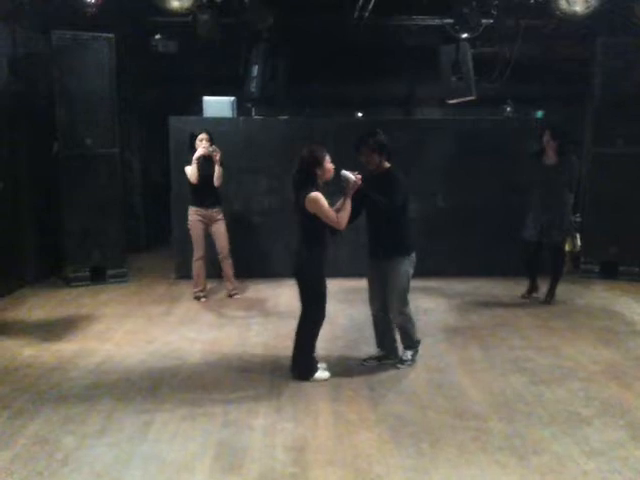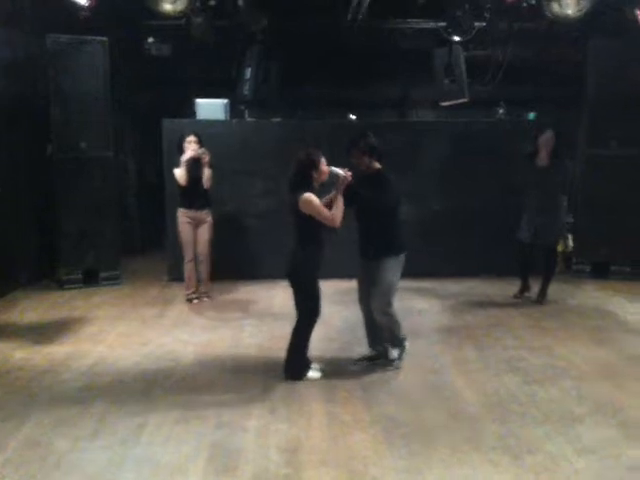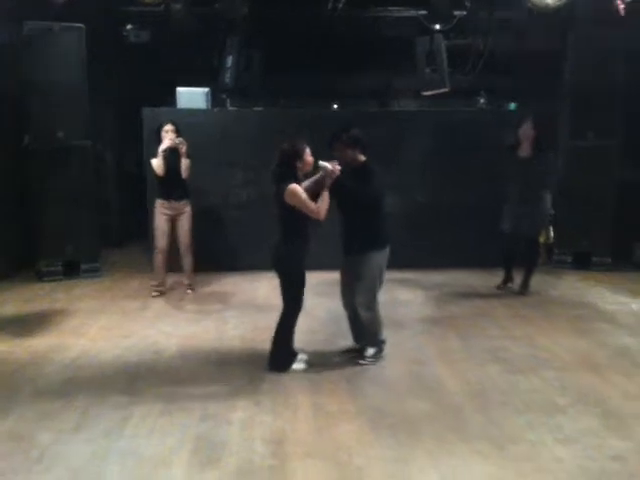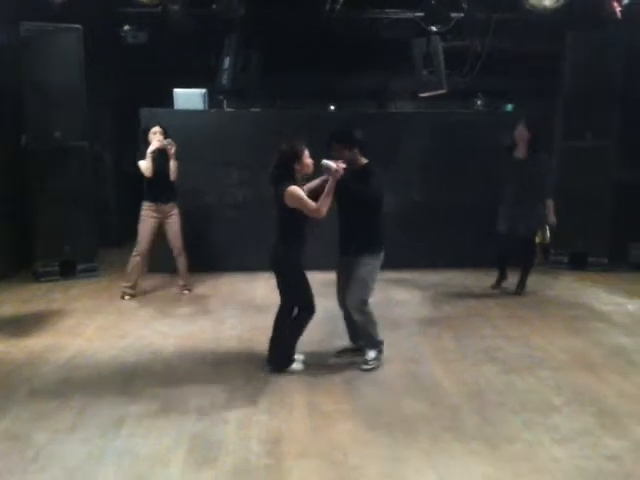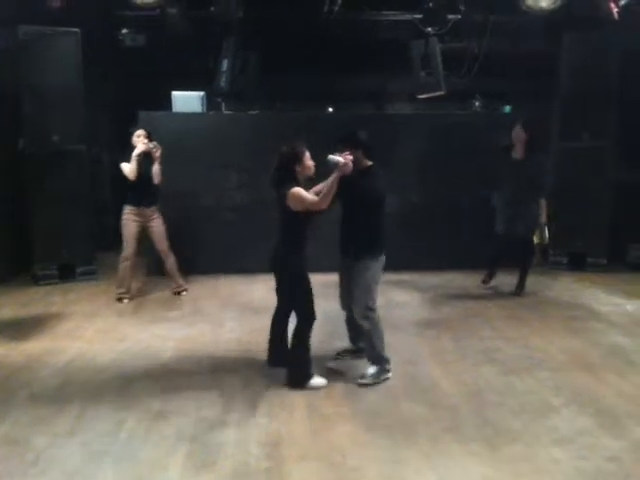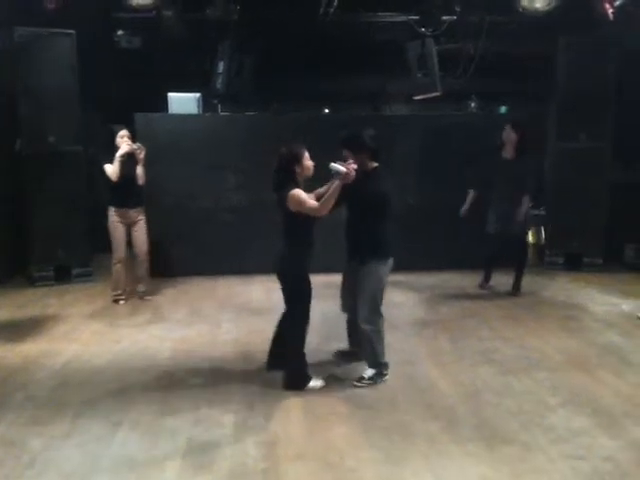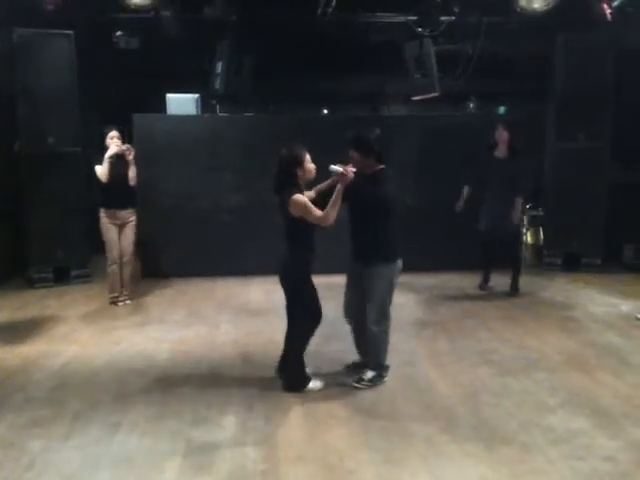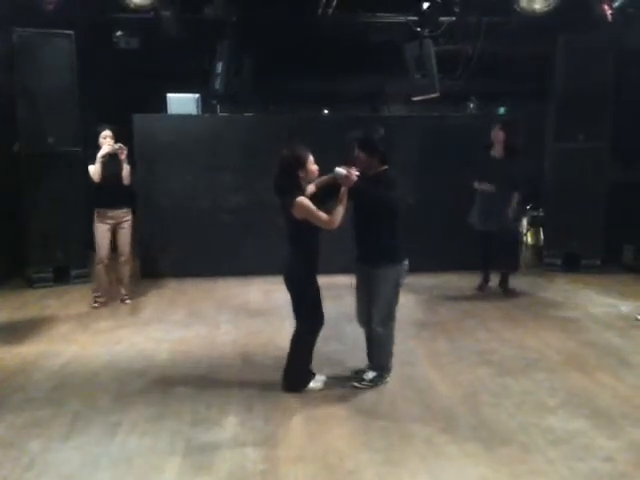
dt=0.2s
person 1, frame 1
left shoulder: (395, 180)
right shoulder: (368, 180)
left elbow: (390, 208)
right elbow: (356, 211)
left wrist: (362, 190)
left hip: (399, 254)
right hip: (376, 254)
left knee: (397, 307)
right knee: (378, 307)
left ankle: (411, 347)
right ankle: (387, 350)
person 1, frame 2
left shoulder: (385, 182)
right shoulder: (359, 181)
left elbow: (382, 207)
right elbow: (344, 207)
left wrist: (353, 188)
left hip: (390, 253)
right hip: (368, 253)
left knee: (380, 305)
right knee: (367, 305)
left ankle: (397, 344)
right ankle: (379, 350)
person 1, frame 3
left shoulder: (370, 174)
right shoulder: (344, 174)
left elbow: (368, 198)
left wrist: (339, 180)
left hip: (373, 247)
right hip: (351, 246)
left knee: (365, 300)
right knee: (349, 299)
left ankle: (375, 345)
right ankle: (362, 342)
person 1, frame 4
left shoulder: (370, 176)
right shoulder: (346, 175)
left elbow: (369, 197)
left wrist: (342, 179)
left hip: (369, 250)
right hip: (347, 248)
left knee: (356, 301)
right knee: (345, 300)
left ankle: (374, 346)
right ankle: (358, 343)
person 1, frame 5
left shoulder: (372, 177)
right shoulder: (352, 176)
left elbow: (370, 195)
right elbow: (332, 196)
left wrist: (347, 175)
left hip: (369, 254)
right hip: (350, 251)
left knee: (364, 308)
right knee: (349, 304)
left ankle: (381, 364)
right ankle: (358, 345)
person 1, frame 6
left shoulder: (378, 180)
right shoulder: (358, 180)
left elbow: (376, 197)
right elbow: (338, 201)
left wrist: (350, 182)
left hip: (376, 258)
right hip: (357, 255)
left knee: (369, 314)
right knee: (351, 307)
left ankle: (379, 368)
right ankle: (357, 348)
person 1, frame 7
left shoulder: (383, 181)
right shoulder: (360, 179)
left elbow: (379, 201)
right elbow: (343, 198)
left wrist: (351, 184)
left hip: (383, 261)
right hip: (361, 258)
left knee: (377, 317)
right knee: (353, 312)
left ankle: (379, 370)
right ankle: (366, 359)
person 1, frame 8
left shoulder: (388, 182)
right shoulder: (364, 179)
left elbow: (388, 204)
left wrist: (355, 186)
left hip: (389, 262)
right hip: (366, 260)
left knee: (381, 319)
right knee: (366, 318)
left ankle: (381, 370)
right ankle: (374, 364)
person 2, frame 1
left shoulder: (308, 193)
right shoulder: (313, 196)
left elbow: (329, 215)
right elbow: (339, 223)
left wrist: (346, 195)
right wrist: (350, 193)
left hip: (307, 259)
right hip: (310, 262)
left knee: (309, 312)
right knee: (315, 314)
left ankle: (303, 361)
right ankle: (304, 369)
person 2, frame 2
left shoulder: (306, 195)
right shoulder: (306, 197)
left elbow: (322, 210)
right elbow: (334, 220)
left wrist: (337, 191)
right wrist: (340, 190)
left hip: (305, 262)
right hip: (304, 264)
left knee: (309, 313)
right knee: (307, 314)
left ankle: (299, 361)
right ankle: (296, 369)
person 2, frame 3
left shoulder: (292, 185)
right shoulder: (291, 189)
left elbow: (304, 189)
right elbow: (319, 213)
left wrist: (322, 176)
right wrist: (327, 183)
left hip: (291, 253)
right hip: (289, 255)
left knee: (293, 304)
right knee: (292, 306)
left ankle: (285, 353)
right ankle: (280, 360)
person 2, frame 4
left shoulder: (290, 187)
right shoulder: (290, 191)
left elbow: (305, 190)
right elbow: (319, 211)
left wrist: (327, 177)
right wrist: (333, 181)
left hip: (286, 255)
right hip: (287, 257)
left knee: (289, 304)
right knee: (306, 307)
left ankle: (280, 353)
right ankle: (280, 359)
person 2, frame 5
left shoulder: (292, 189)
right shoulder: (293, 193)
left elbow: (313, 194)
right elbow: (321, 203)
left wrist: (335, 174)
right wrist: (338, 174)
left hip: (285, 258)
right hip: (290, 260)
left knee: (284, 307)
right knee: (306, 315)
left ankle: (278, 355)
right ankle: (301, 374)
person 2, frame 6
left shoulder: (294, 191)
right shoulder: (293, 194)
left elbow: (314, 197)
right elbow: (320, 209)
left wrist: (337, 180)
right wrist: (341, 182)
left hip: (291, 262)
right hip: (295, 265)
left knee: (293, 313)
right knee: (300, 319)
left ankle: (278, 358)
right ankle: (297, 377)
person 2, frame 7
left shoulder: (296, 195)
right shoulder: (295, 200)
left elbow: (313, 194)
right elbow: (326, 219)
left wrist: (335, 180)
right wrist: (341, 186)
left hip: (296, 267)
right hip: (296, 269)
left knee: (311, 316)
right knee: (301, 322)
left ankle: (290, 367)
right ankle: (295, 379)
person 2, frame 8
left shoulder: (297, 194)
right shoulder: (299, 202)
left elbow: (314, 186)
right elbow: (331, 223)
left wrist: (337, 177)
right wrist: (344, 190)
left hip: (301, 269)
right hip: (301, 272)
left knee: (312, 321)
right knee: (308, 324)
left ankle: (301, 372)
right ankle: (296, 379)
person 3, frame 1
left shoulder: (567, 162)
right shoulder: (537, 160)
left elbow: (571, 189)
right elbow: (532, 186)
left wrist: (567, 210)
right wrist: (531, 208)
left hip: (558, 214)
right hip: (537, 212)
left knee: (556, 252)
right knee: (531, 250)
left ankle: (552, 290)
right ankle: (532, 285)
person 3, frame 2
left shoulder: (559, 164)
right shoulder: (530, 162)
left elbow: (563, 191)
right elbow: (525, 188)
left wrist: (562, 213)
left hip: (552, 215)
right hip: (531, 214)
left knee: (549, 252)
right knee: (525, 250)
left ankle: (543, 290)
right ankle: (524, 285)
person 3, frame 3
left shoulder: (543, 157)
right shoulder: (512, 155)
left elbow: (547, 186)
right elbow: (509, 181)
left wrist: (546, 208)
right wrist: (508, 201)
left hip: (533, 207)
right hip: (513, 206)
left knee: (531, 243)
right knee: (509, 242)
left ankle: (526, 281)
right ankle: (507, 276)
person 3, frame 4
left shoulder: (539, 159)
right shoulder: (509, 156)
left elbow: (546, 187)
right elbow: (505, 183)
left wrist: (550, 213)
right wrist: (504, 203)
left hip: (529, 208)
right hip: (509, 206)
left knee: (527, 244)
right knee: (505, 243)
left ankle: (522, 281)
right ankle: (501, 275)
person 3, frame 5
left shoulder: (535, 160)
right shoulder: (506, 157)
left elbow: (541, 188)
right elbow: (498, 184)
left wrist: (542, 212)
right wrist: (496, 204)
left hip: (526, 209)
right hip: (506, 207)
left knee: (525, 245)
right knee: (501, 242)
left ankle: (521, 282)
right ankle: (490, 272)
person 3, frame 6
left shoulder: (524, 160)
right shoulder: (495, 159)
left elbow: (528, 187)
right elbow: (479, 181)
left wrist: (524, 207)
right wrist: (467, 203)
left hip: (516, 208)
right hip: (497, 208)
left knee: (519, 245)
right knee: (493, 244)
left ankle: (517, 282)
right ankle: (486, 277)
person 3, frame 7
left shoulder: (515, 159)
right shoulder: (487, 157)
left elbow: (519, 187)
right elbow: (474, 179)
left wrist: (518, 209)
right wrist: (463, 198)
left hip: (509, 208)
right hip: (489, 206)
left knee: (512, 244)
right knee: (488, 243)
left ankle: (515, 282)
right ankle: (485, 278)
person 3, frame 8
left shoulder: (512, 158)
right shoulder: (484, 157)
left elbow: (516, 185)
right elbow: (475, 180)
left wrist: (512, 206)
right wrist: (481, 185)
left hip: (504, 206)
right hip: (484, 205)
left knee: (507, 243)
right knee: (485, 243)
left ankle: (504, 280)
right ankle: (485, 278)
person 4, frame 1
left shoulder: (215, 161)
right shoulder: (190, 161)
left elbow: (217, 183)
right elbow: (193, 180)
left wrist: (217, 162)
right wrist: (195, 158)
left hip: (215, 211)
right hip: (197, 211)
left knee: (224, 251)
right knee: (199, 253)
left ankle: (232, 288)
right ankle: (199, 291)
person 4, frame 2
left shoulder: (203, 163)
right shoulder: (179, 164)
left elbow: (207, 185)
right elbow: (182, 182)
left wrist: (206, 164)
right wrist: (184, 161)
left hip: (204, 213)
right hip: (185, 213)
left knee: (203, 254)
right knee: (189, 255)
left ankle: (204, 291)
right ankle: (191, 292)
person 4, frame 3
left shoulder: (181, 153)
right shoulder: (157, 154)
left elbow: (185, 175)
right elbow: (160, 172)
left wrist: (183, 154)
right wrist: (161, 151)
left hip: (183, 204)
right hip: (163, 204)
left knee: (185, 246)
right knee: (161, 247)
left ankle: (189, 283)
right ankle: (158, 285)
person 4, frame 4
left shoulder: (169, 154)
right shoulder: (144, 156)
left elbow: (173, 177)
right elbow: (147, 173)
left wrist: (172, 156)
right wrist: (150, 152)
left hip: (170, 207)
right hip: (150, 207)
left knee: (178, 247)
right knee: (141, 249)
left ankle: (184, 284)
right ankle: (129, 288)
person 4, frame 5
left shoulder: (150, 158)
right shoulder: (126, 159)
left elbow: (156, 180)
right elbow: (131, 176)
left wrist: (156, 159)
right wrist: (135, 155)
left hip: (152, 211)
right hip: (132, 211)
left knee: (165, 249)
right knee: (128, 253)
left ankle: (179, 285)
right ankle: (123, 292)
person 4, frame 6
left shoulder: (134, 158)
right shoulder: (111, 160)
left elbow: (141, 182)
right elbow: (114, 177)
left wrist: (140, 161)
right wrist: (118, 156)
left hip: (137, 211)
right hip: (117, 212)
left knee: (143, 252)
right knee: (119, 255)
left ankle: (142, 289)
right ankle: (118, 293)
person 4, frame 7
left shoulder: (126, 160)
right shoulder: (100, 160)
left elbow: (132, 182)
right elbow: (103, 178)
left wrist: (131, 162)
right wrist: (107, 157)
left hip: (129, 212)
right hip: (108, 214)
left knee: (127, 255)
right knee: (113, 256)
left ankle: (125, 293)
right ankle: (115, 295)
person 4, frame 8
left shoulder: (120, 159)
right shoulder: (94, 160)
left elbow: (127, 181)
right elbow: (96, 178)
left wrist: (124, 161)
right wrist: (100, 156)
left hip: (124, 212)
right hip: (103, 214)
left knee: (125, 255)
right knee: (102, 256)
left ankle: (125, 293)
right ankle: (99, 296)
